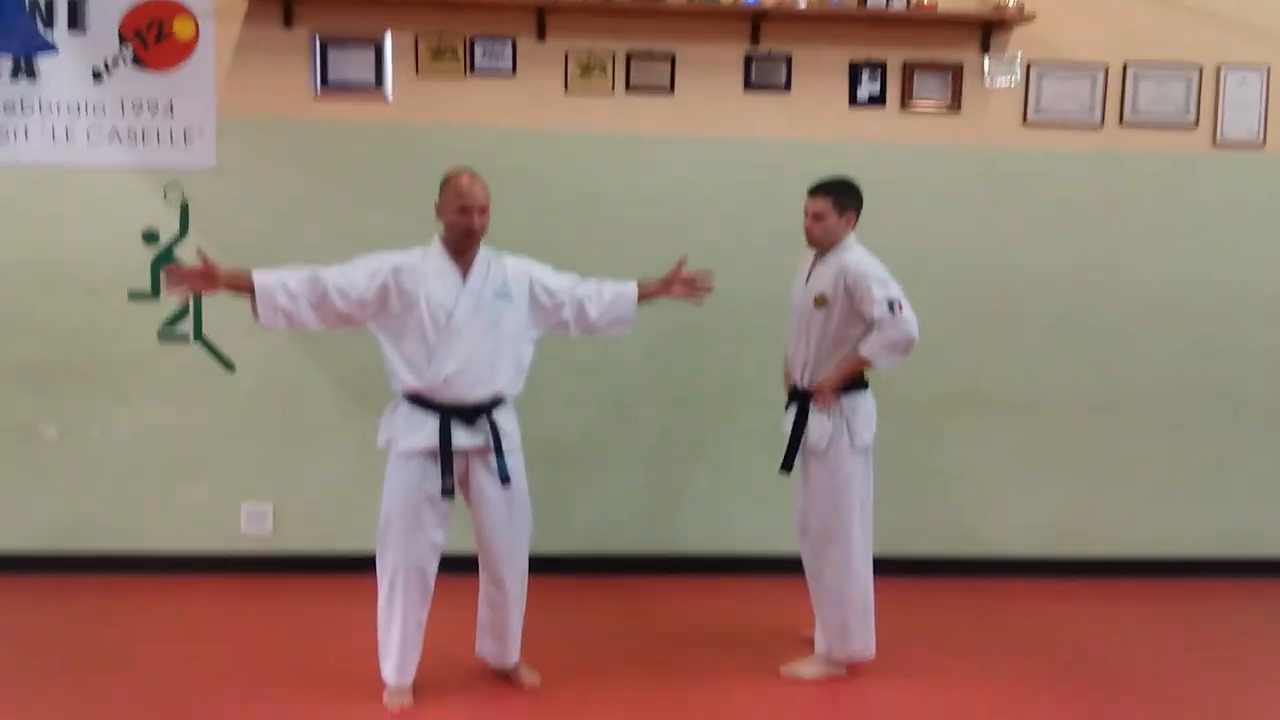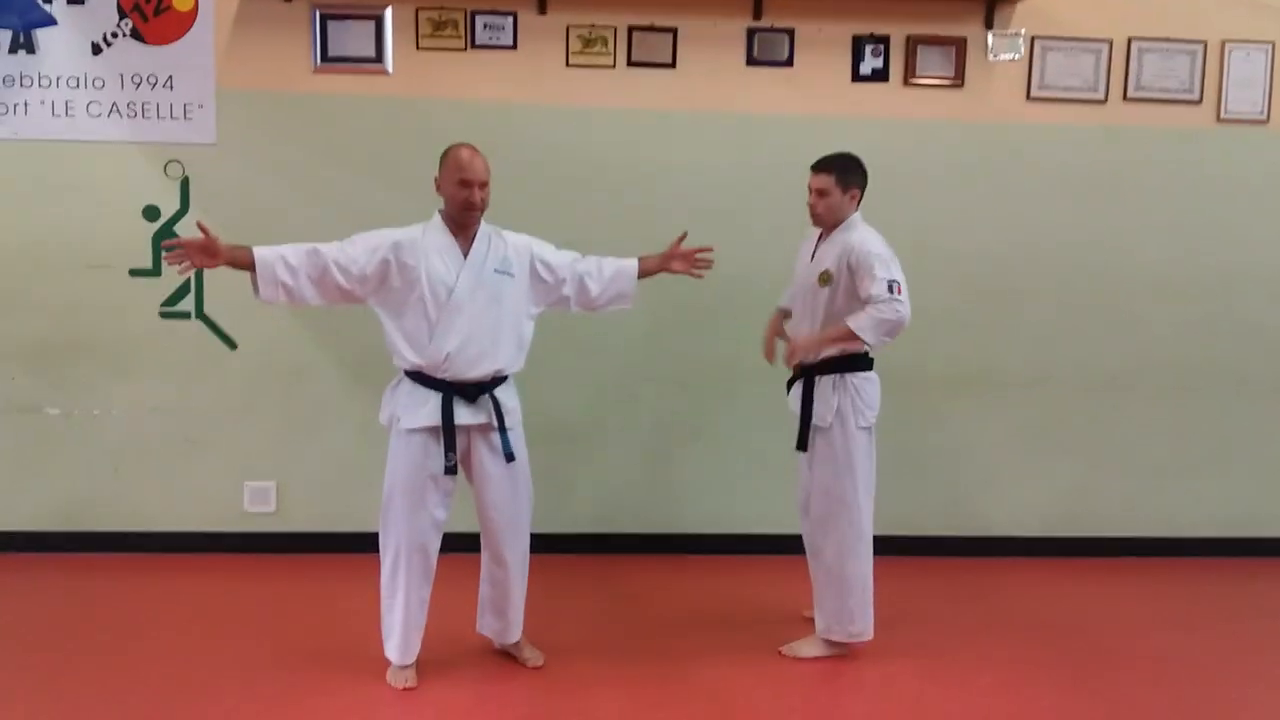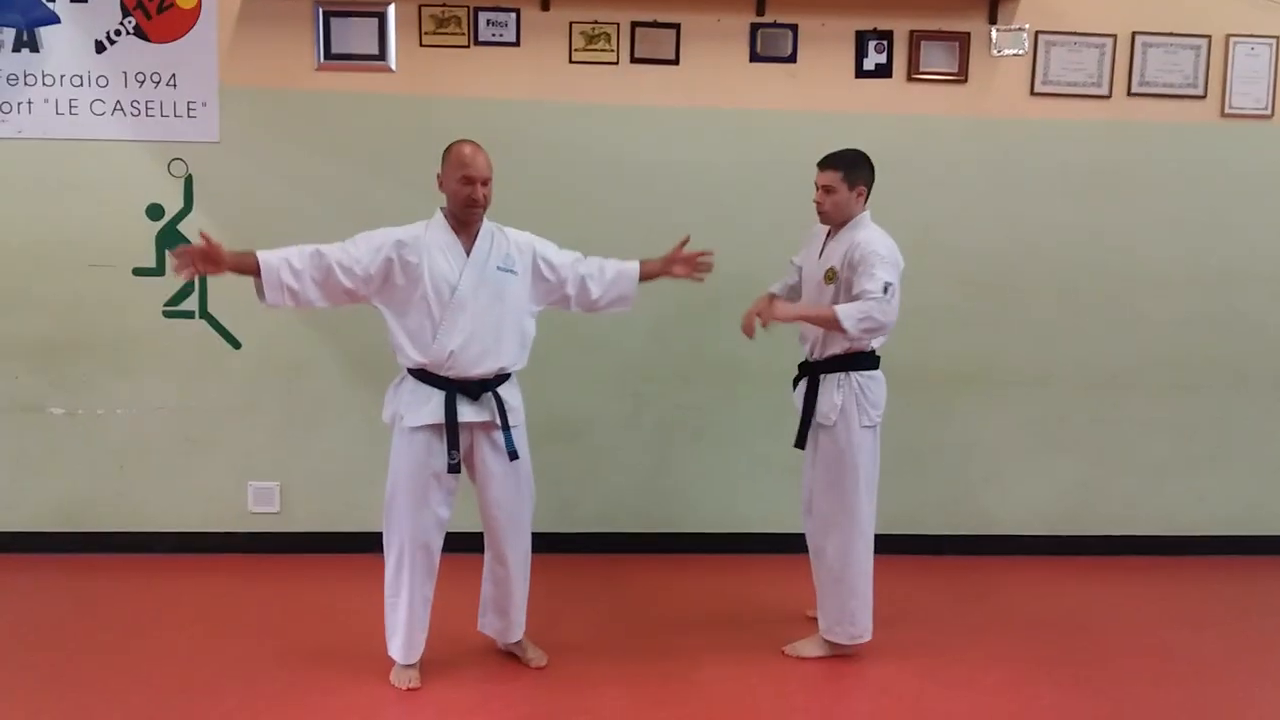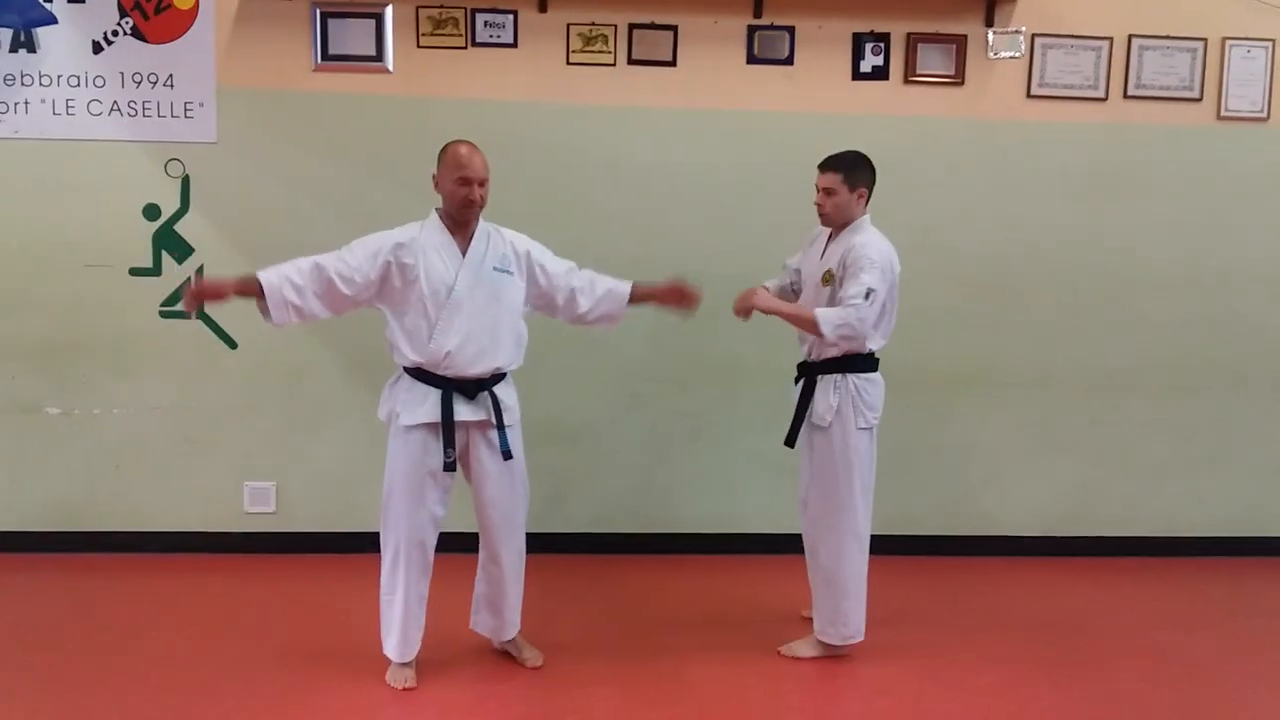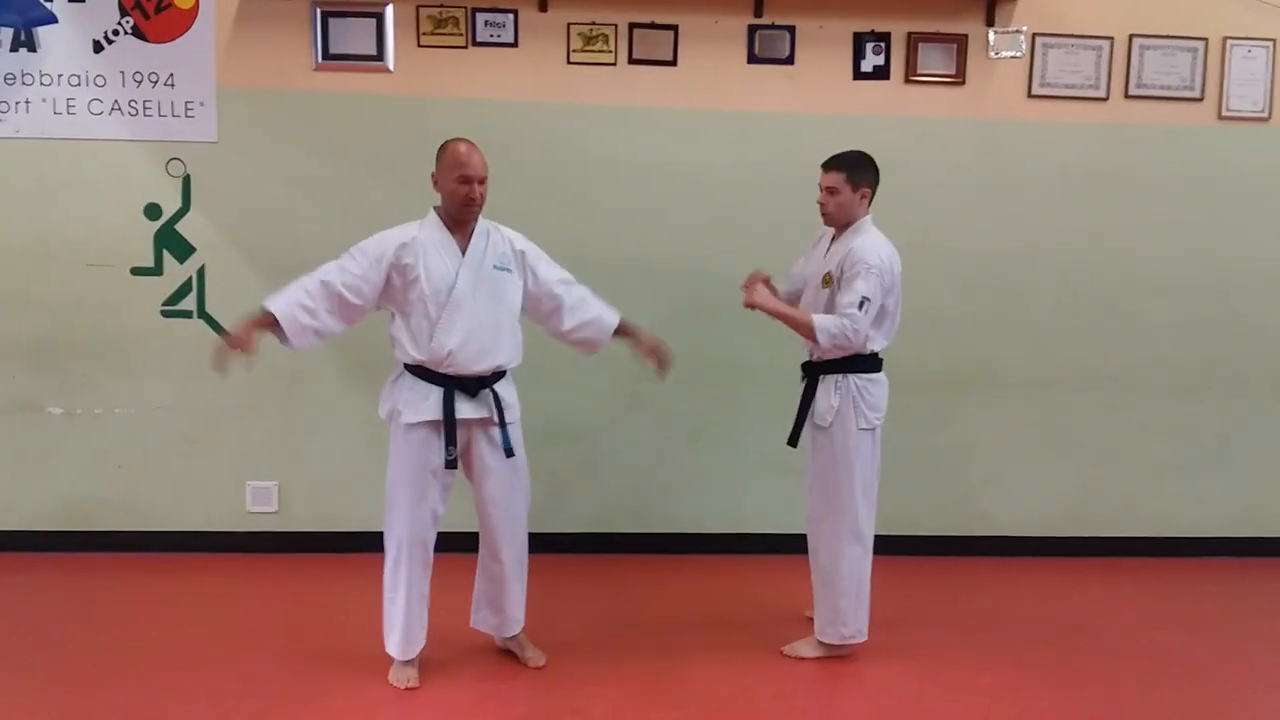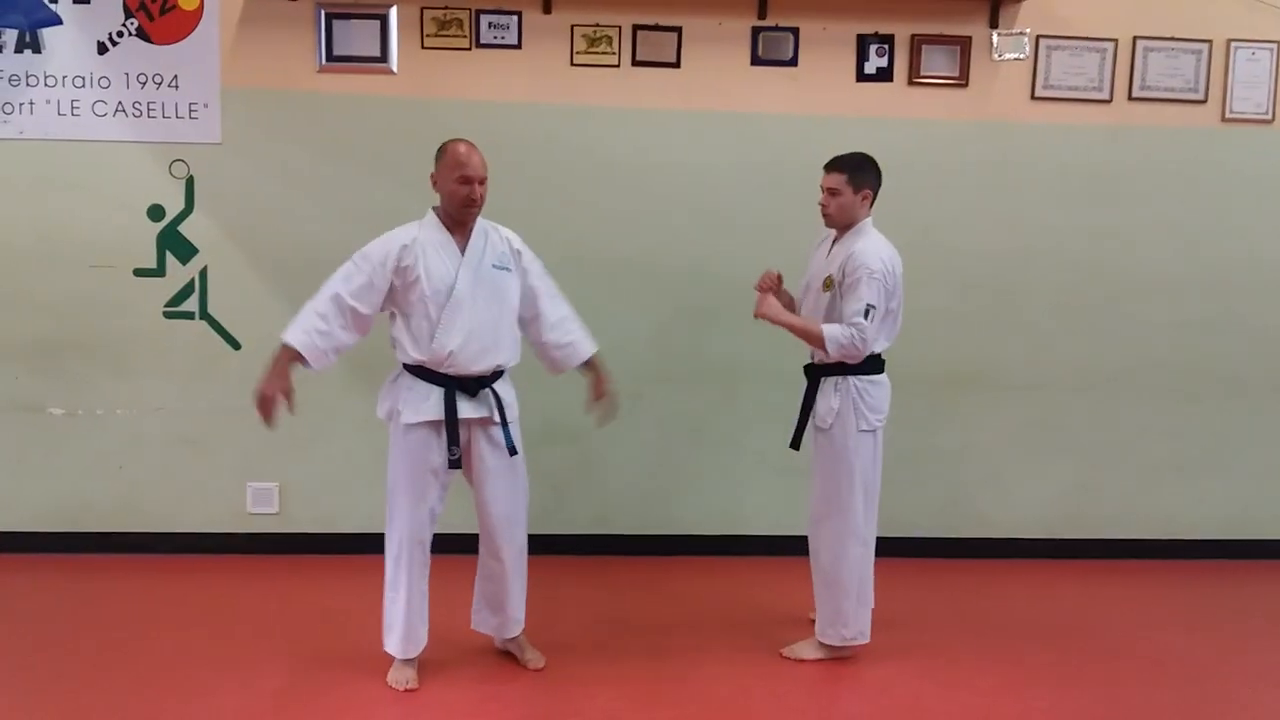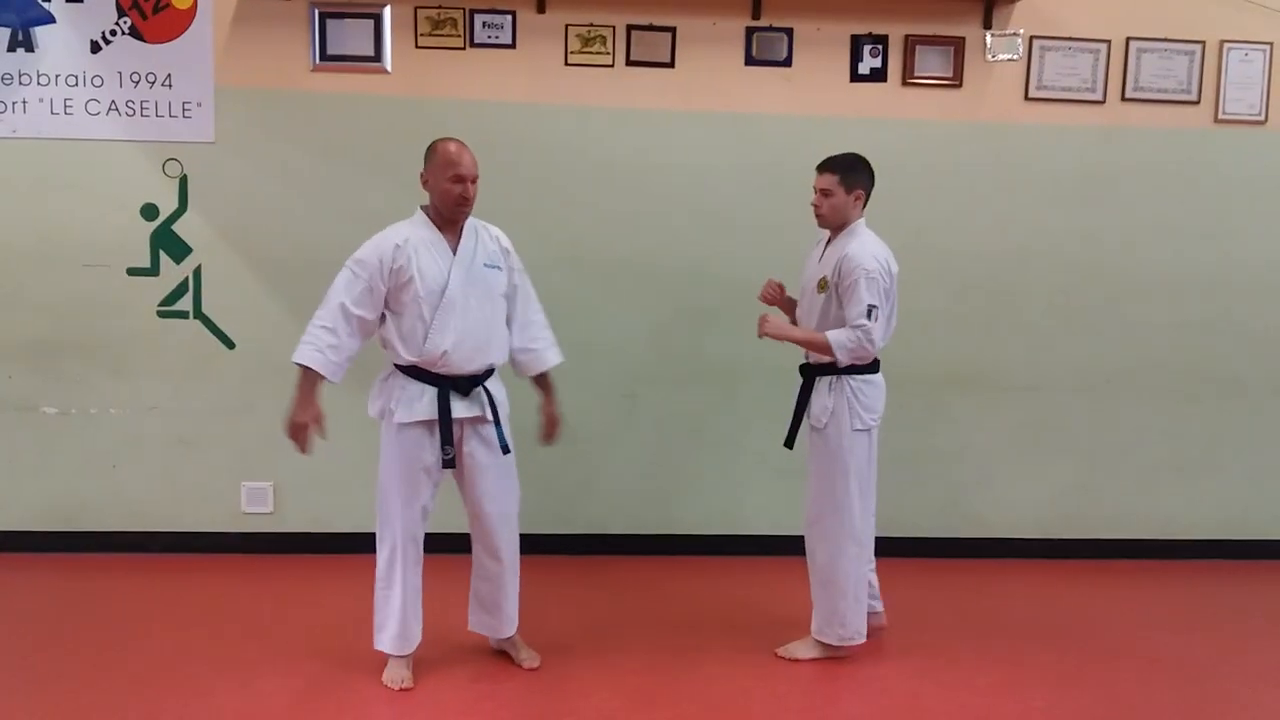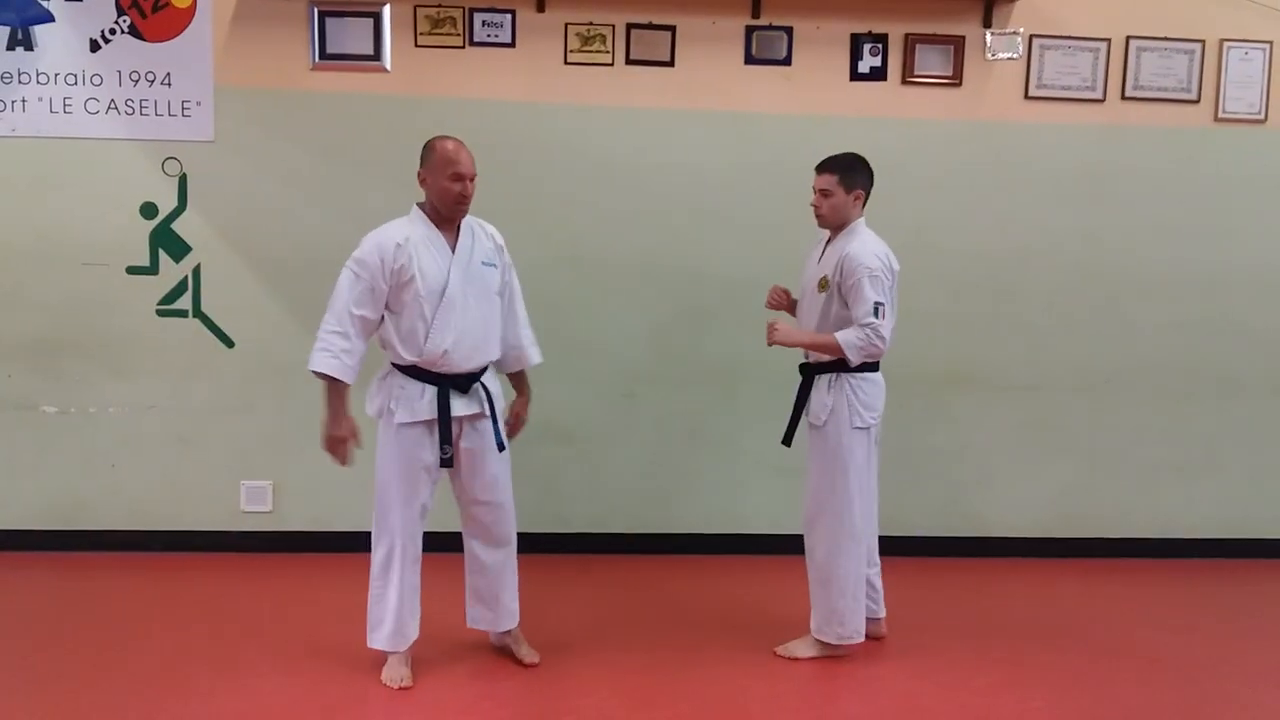
dt=0.1s
person 1, frame 1
left shoulder: (520, 277)
right shoulder: (396, 274)
left elbow: (587, 299)
right elbow: (315, 290)
left wrist: (660, 288)
right wrist: (225, 280)
left hip: (491, 431)
right hip: (422, 433)
left knee: (507, 549)
right knee: (407, 554)
left ankle: (504, 654)
right ankle: (398, 674)
person 1, frame 2
left shoulder: (521, 253)
right shoulder: (397, 250)
left elbow: (587, 275)
right elbow: (317, 265)
left wrist: (661, 263)
right wrist: (225, 256)
left hip: (493, 409)
right hip: (424, 410)
left knee: (509, 527)
right knee: (410, 532)
left ankle: (507, 632)
right ankle: (402, 653)
person 1, frame 3
left shoulder: (522, 248)
right shoulder: (400, 247)
left elbow: (588, 277)
right elbow: (320, 267)
left wrist: (662, 267)
right wrist: (228, 261)
left hip: (497, 406)
right hip: (427, 407)
left knee: (510, 526)
right knee: (413, 530)
left ankle: (509, 631)
right ankle: (405, 652)
person 1, frame 4
left shoulder: (515, 250)
right shoulder: (398, 248)
left elbow: (577, 287)
right elbow: (321, 277)
left wrist: (653, 292)
right wrist: (233, 286)
left hip: (492, 405)
right hip: (423, 406)
left knee: (505, 526)
right knee: (409, 529)
left ankle: (504, 630)
right ankle: (401, 650)
person 1, frame 5
left shoulder: (512, 246)
right shoulder: (399, 246)
left elbow: (566, 299)
right elbow: (330, 290)
left wrist: (634, 336)
right wrist: (254, 325)
left hip: (492, 402)
right hip: (423, 403)
left knee: (506, 524)
right knee: (411, 528)
left ankle: (508, 629)
right ankle: (405, 650)
person 1, frame 6
left shoulder: (508, 246)
right shoulder: (400, 248)
left elbow: (546, 313)
right elbow: (337, 306)
left wrist: (594, 370)
right wrist: (280, 367)
left hip: (492, 402)
right hip: (424, 403)
left knee: (505, 525)
right knee: (411, 527)
left ankle: (507, 630)
right ankle: (404, 650)
person 1, frame 7
left shoulder: (496, 244)
right shoulder: (389, 247)
left elbow: (525, 320)
right elbow: (340, 322)
left wrist: (548, 393)
right wrist: (306, 397)
left hip: (482, 399)
right hip: (414, 402)
left knee: (498, 523)
right knee: (402, 525)
left ankle: (503, 631)
right ankle: (399, 648)
person 1, frame 8
left shoulder: (489, 240)
right shoulder: (387, 245)
left elbow: (512, 319)
right elbow: (345, 326)
left wrist: (522, 393)
right wrist: (337, 411)
left hip: (478, 398)
right hip: (413, 401)
left knee: (494, 517)
right knee: (399, 524)
left ankle: (503, 626)
right ankle: (396, 645)
person 2, frame 1
left shoulder: (859, 269)
right shoulder: (813, 263)
left elbow: (898, 330)
left wrist: (839, 373)
right wrist: (793, 363)
left hip: (841, 411)
right hip: (810, 408)
left knee: (838, 530)
right knee: (817, 527)
left ankle: (841, 649)
right ankle: (840, 626)
person 2, frame 2
left shoulder: (863, 247)
right shoulder: (817, 240)
left elbow: (892, 312)
left wrist: (819, 339)
right wrist: (776, 323)
left hip: (844, 388)
right hip: (815, 386)
left knee: (840, 509)
right knee: (818, 506)
left ankle: (841, 629)
right ankle: (840, 607)
person 2, frame 3
left shoulder: (873, 247)
right shoulder: (821, 238)
left elbow: (875, 315)
right elbow: (795, 282)
left wrist: (795, 312)
right wrist: (769, 303)
left hip: (850, 388)
right hip: (821, 383)
left knee: (843, 509)
right knee: (822, 504)
left ankle: (842, 630)
right ankle: (842, 603)
person 2, frame 4
left shoulder: (870, 251)
right shoulder: (821, 240)
left elbow: (850, 322)
right elbow: (789, 282)
left wrist: (775, 307)
right wrist: (759, 295)
left hip: (848, 389)
right hip: (821, 385)
left knee: (837, 510)
right knee: (820, 504)
left ankle: (836, 631)
right ankle: (838, 604)
person 2, frame 5
left shoulder: (869, 253)
right shoulder: (827, 242)
left elbow: (844, 332)
right elbow: (799, 298)
left wrist: (770, 306)
right wrist: (768, 291)
left hip: (850, 390)
right hip: (829, 386)
left knee: (839, 512)
right knee: (835, 507)
left ankle: (838, 631)
right ankle: (842, 606)
person 2, frame 6
left shoulder: (870, 256)
right shoulder: (831, 244)
left elbow: (853, 340)
right elbow: (814, 311)
left wrist: (780, 317)
right wrist: (778, 296)
left hip: (852, 392)
right hip: (833, 389)
left knee: (841, 513)
right knee: (841, 508)
left ankle: (839, 633)
right ankle: (849, 607)
person 2, frame 7
left shoulder: (863, 257)
right shoulder: (828, 246)
left elbow: (862, 342)
left wrist: (788, 331)
right wrist: (787, 303)
left hip: (848, 393)
right hip: (833, 390)
left knee: (836, 515)
right knee: (846, 510)
left ankle: (837, 632)
right ankle: (864, 608)
person 2, frame 8
left shoulder: (864, 256)
right shoulder: (828, 246)
left elbow: (871, 340)
left wrist: (797, 337)
right wrist: (791, 306)
left hip: (847, 391)
right hip: (832, 389)
left knee: (836, 513)
right knee: (851, 509)
left ankle: (836, 632)
right ankle: (866, 612)
